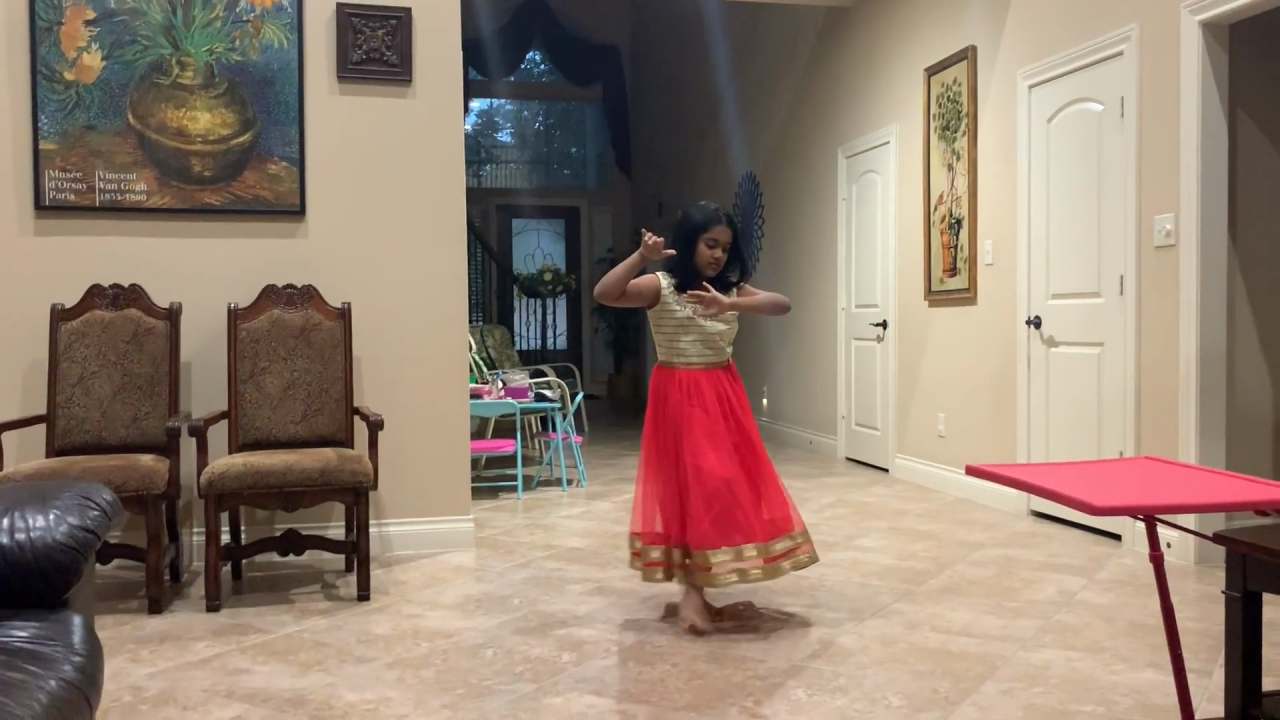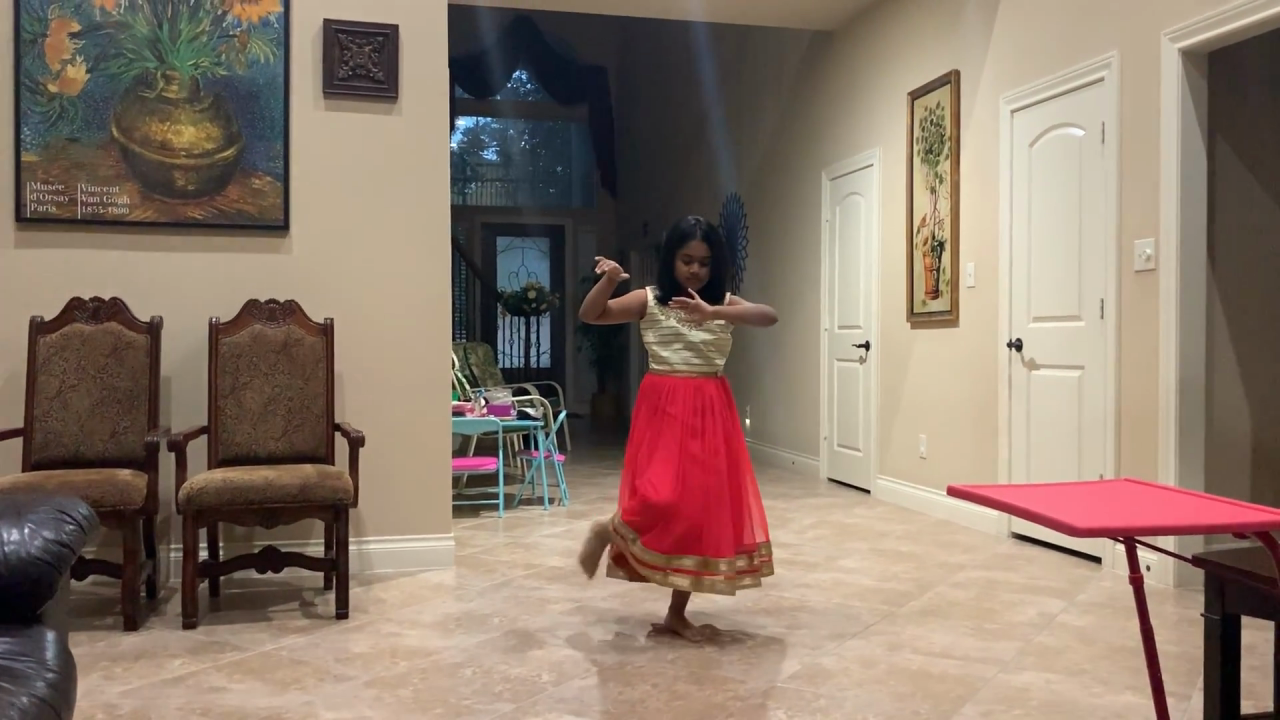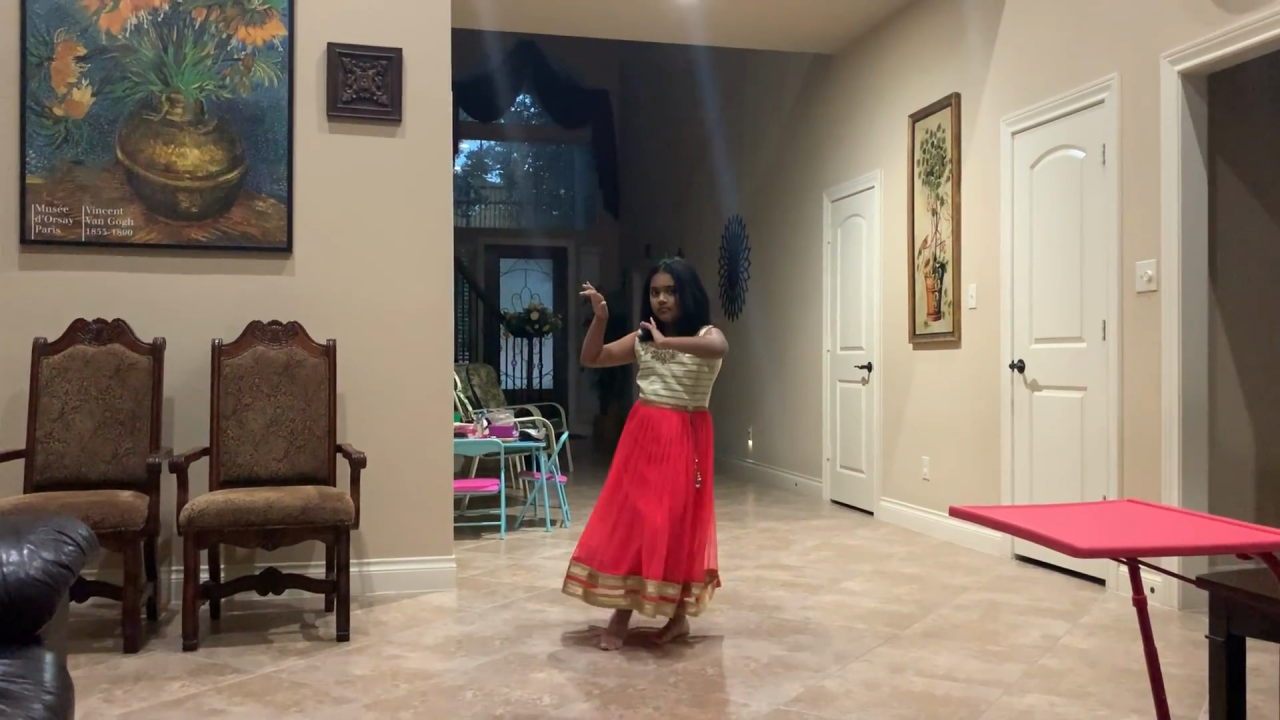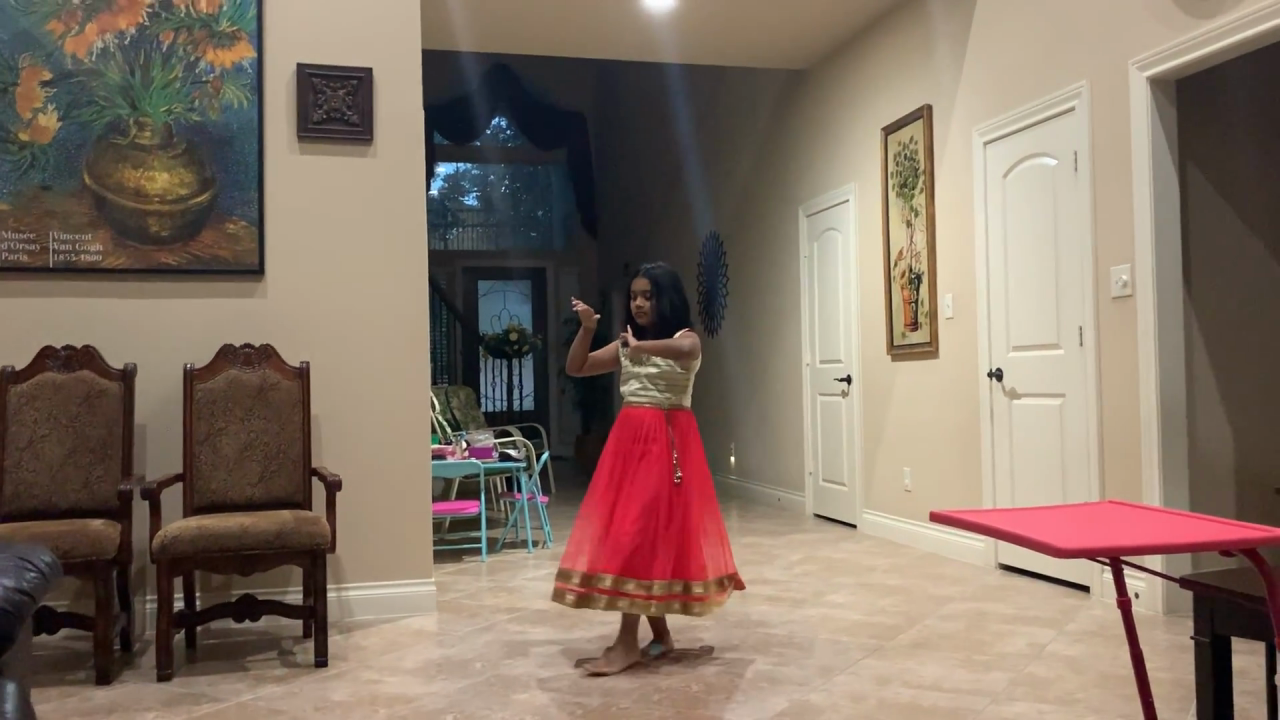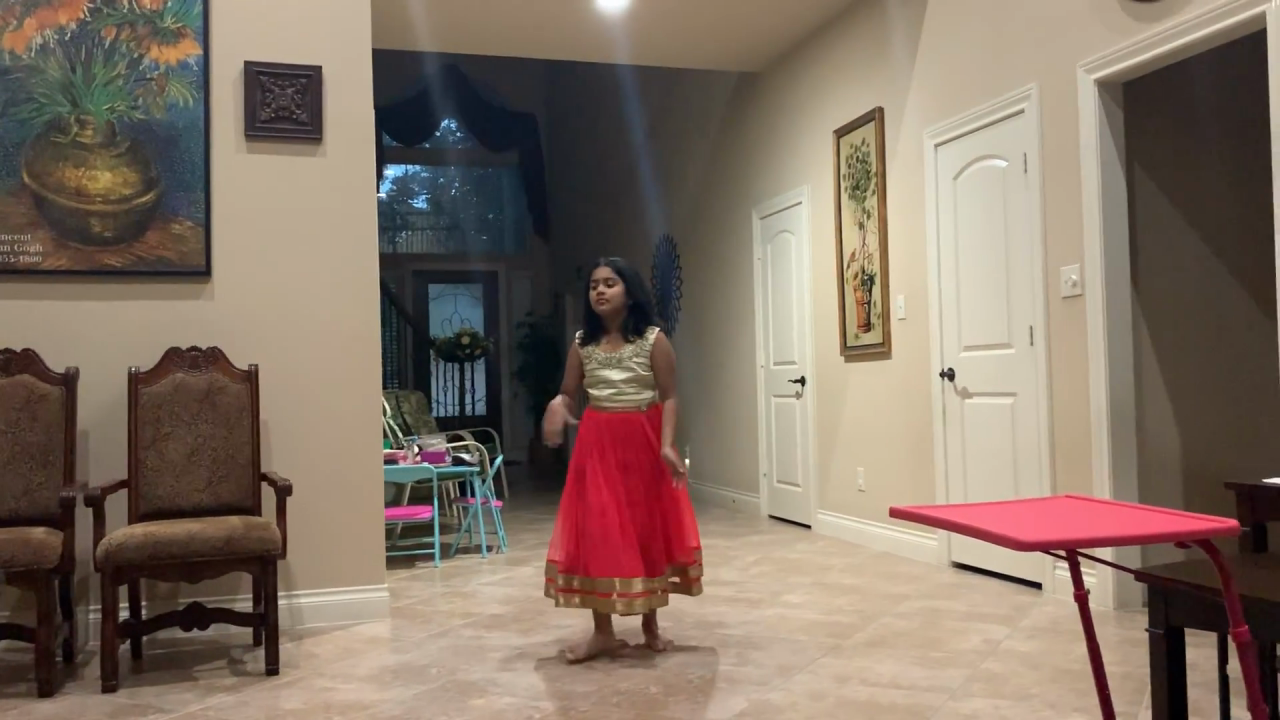
dt=1s
person 1, frame 1
left shoulder: (732, 289)
right shoulder: (660, 287)
left elbow: (782, 304)
right elbow: (604, 295)
left wrist: (729, 305)
right wrist: (642, 256)
left hip: (723, 393)
right hip: (679, 394)
left knee: (737, 486)
right knee: (702, 484)
left ankle: (700, 587)
right ankle: (691, 588)
person 1, frame 2
left shoulder: (724, 303)
right shoulder: (648, 301)
left elbow: (770, 316)
right elbow: (589, 315)
left wrist: (712, 313)
right wrist: (607, 281)
left hip: (711, 409)
right hip: (663, 406)
left knee: (705, 502)
right knee: (659, 497)
left ankle: (677, 611)
right ankle: (606, 534)
person 1, frame 3
left shoulder: (705, 335)
right shoulder: (640, 339)
left elbow: (720, 348)
right elbow: (591, 359)
left wrist: (667, 342)
right wrist: (599, 316)
left hip: (685, 436)
right hip: (643, 434)
left knee: (669, 523)
right knee: (626, 521)
left ankle: (640, 613)
right ankle: (656, 615)
person 1, frame 4
left shoulder: (685, 339)
right shoulder: (624, 345)
left elbow: (683, 351)
right elbow: (575, 369)
left wrist: (640, 346)
right wrist: (586, 328)
left hip: (667, 439)
right hip: (628, 439)
left knee: (642, 530)
right knee: (623, 532)
left ankle: (626, 643)
right ankle: (660, 636)
person 1, frame 5
left shoulder: (654, 340)
right shoulder: (582, 344)
left elbow: (669, 398)
right elbow: (568, 393)
left wrist: (668, 446)
right wrist: (557, 407)
left hip: (643, 439)
right hip: (597, 442)
left knee: (650, 528)
right knee: (596, 528)
left ankle: (650, 625)
right ankle: (602, 632)
